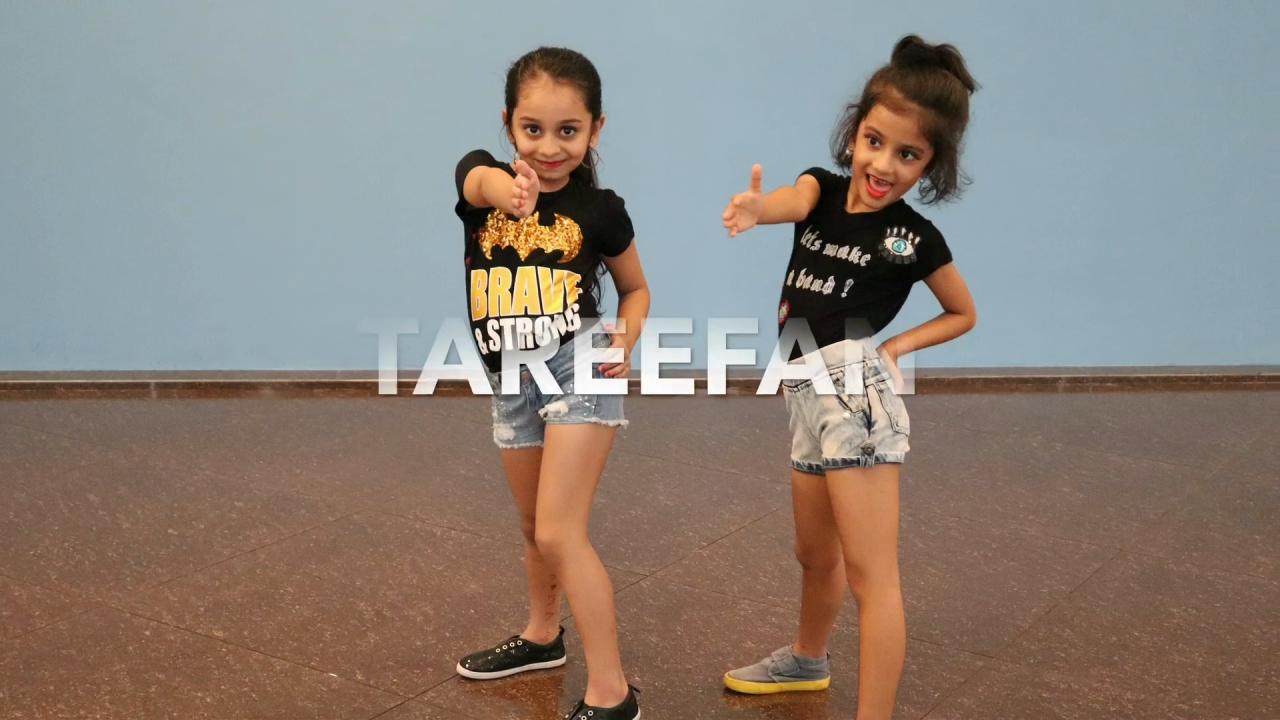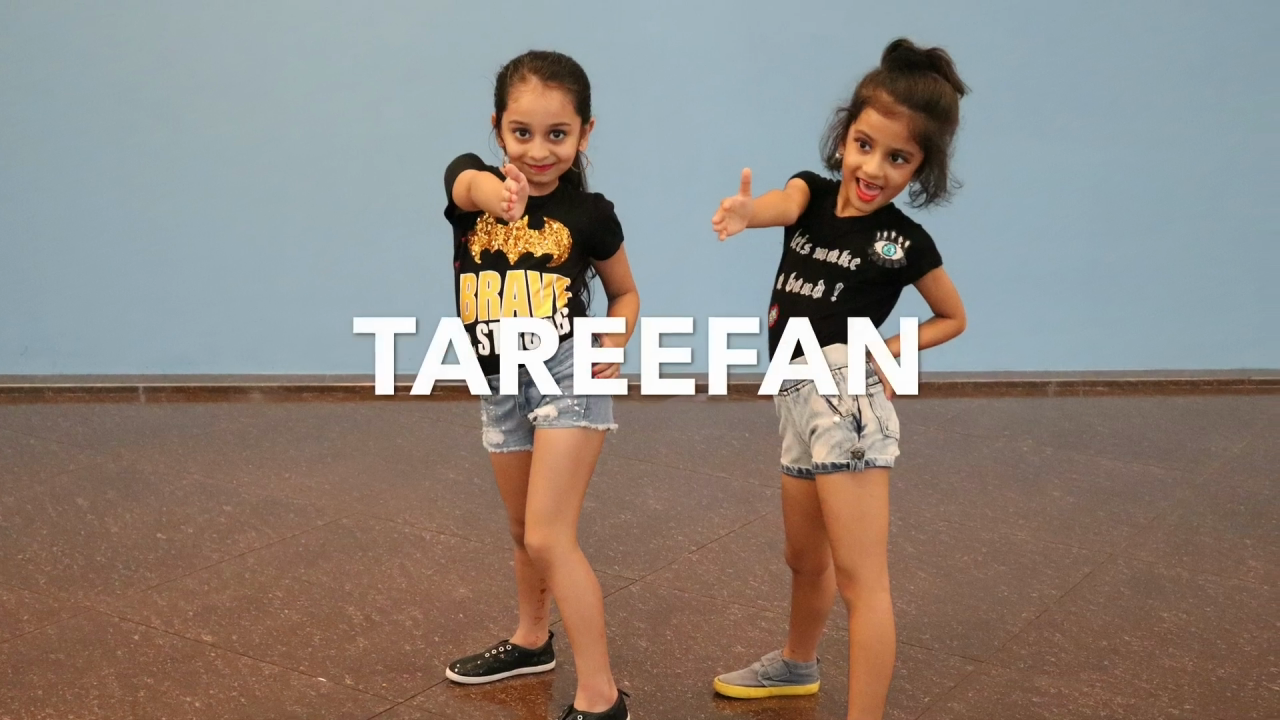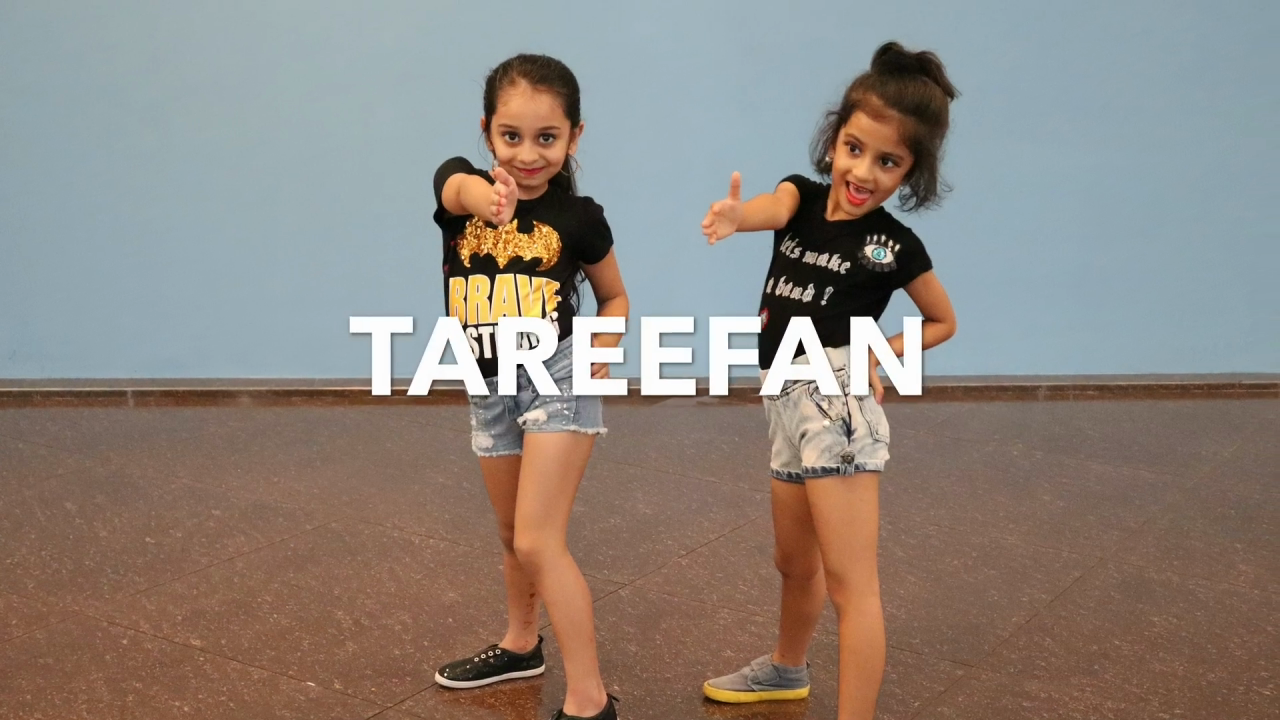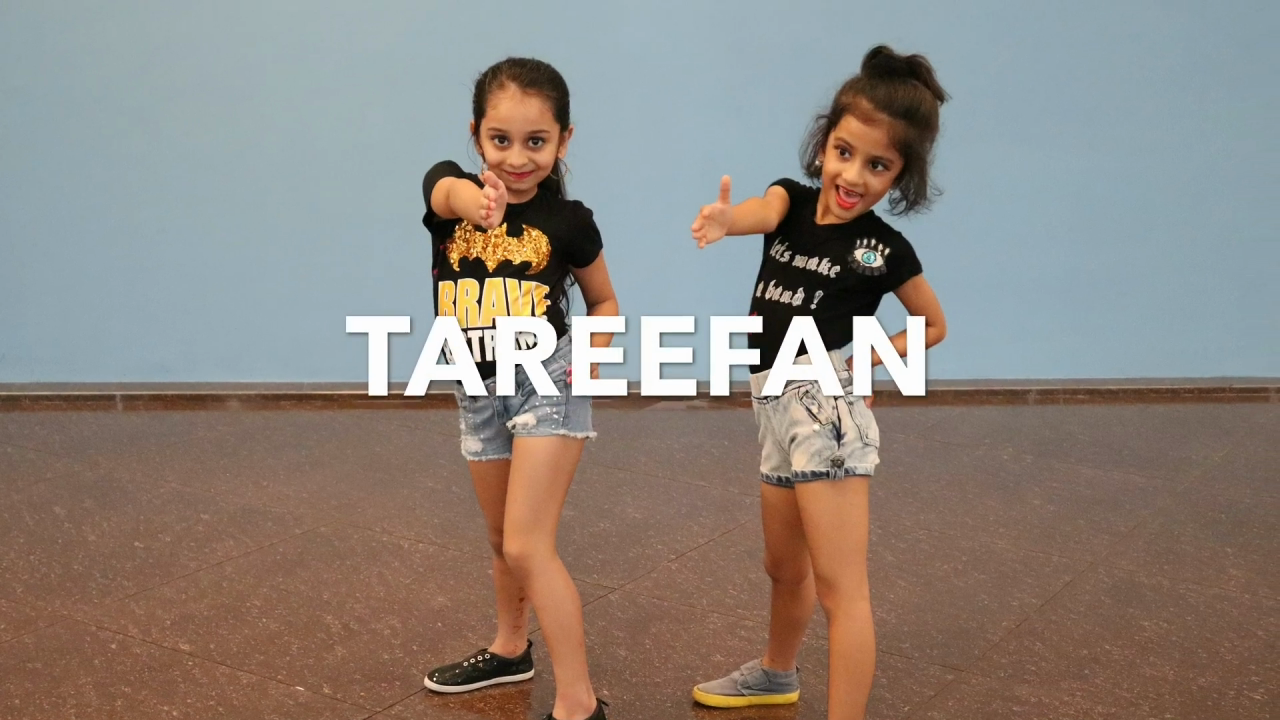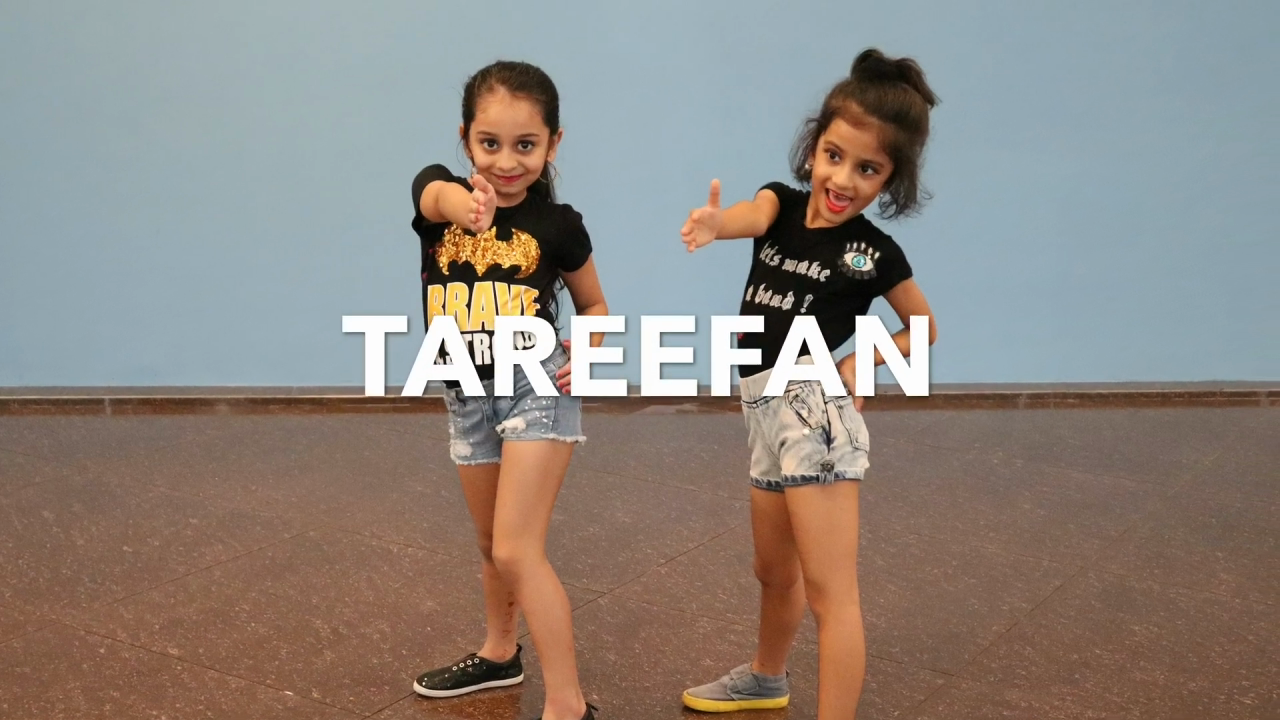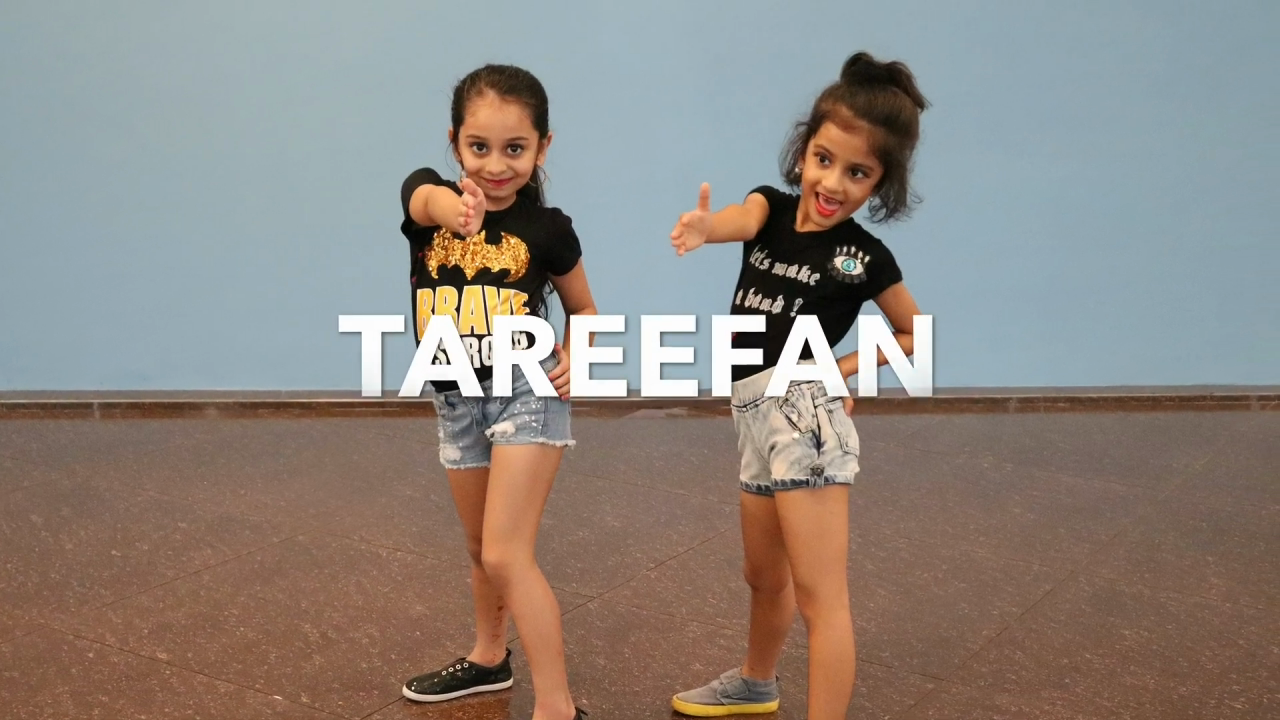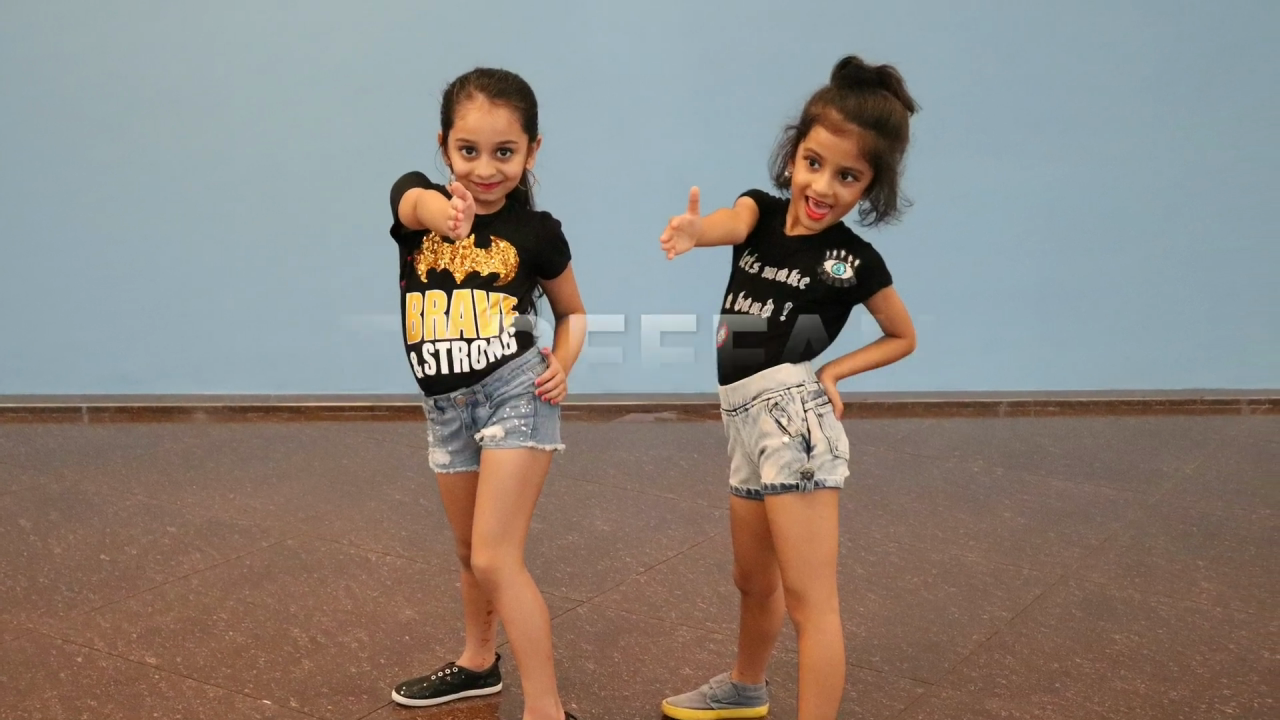
dt=0.3s
person 1, frame 1
left shoulder: (915, 238)
right shoulder: (822, 187)
left elbow: (963, 314)
right elbow: (793, 200)
left wrist: (891, 350)
right wrist: (755, 207)
left hip: (853, 390)
right hip: (806, 392)
left knee: (870, 576)
right knee: (816, 553)
right ankle: (806, 660)
person 1, frame 2
left shoulder: (906, 243)
right shoulder: (813, 190)
left elbow: (953, 319)
right elbow: (783, 204)
left wrist: (885, 352)
right wrist: (746, 210)
left hip: (844, 394)
right hip: (797, 397)
left knee: (860, 579)
right knee: (805, 558)
right ankle: (797, 664)
person 1, frame 3
left shoulder: (896, 246)
right shoulder: (803, 194)
left elbow: (943, 321)
right elbow: (774, 207)
left wrist: (874, 357)
right wrist: (735, 214)
left hip: (835, 399)
right hip: (787, 402)
left knee: (850, 583)
right knee: (795, 561)
person 1, frame 4
left shoulder: (886, 250)
right shoulder: (792, 198)
left elbow: (934, 325)
right elbow: (762, 212)
left wrist: (865, 359)
right wrist: (725, 218)
left hip: (823, 401)
right hip: (776, 404)
left knee: (840, 588)
right knee: (785, 566)
person 1, frame 5
left shoulder: (875, 254)
right shoulder: (782, 202)
left elbow: (922, 329)
right elbow: (753, 215)
left wrist: (855, 364)
right wrist: (715, 222)
left hip: (813, 405)
right hip: (765, 408)
left knee: (829, 592)
right knee: (774, 569)
person 1, frame 6
left shoulder: (865, 257)
right shoulder: (772, 207)
left elbow: (913, 332)
right elbow: (740, 218)
left wrist: (845, 367)
right wrist: (704, 225)
left hip: (803, 409)
right hip: (756, 413)
left knee: (820, 596)
right knee: (764, 574)
person 1, frame 7
left shoulder: (855, 261)
right shoulder: (761, 209)
left elbow: (903, 336)
right elbow: (730, 224)
left wrist: (833, 371)
right wrist: (693, 229)
left hip: (792, 414)
right hip: (746, 417)
left knee: (809, 600)
right knee: (753, 578)
person 2, frame 1
left shoulder: (599, 209)
right shoulder: (484, 175)
left elbow: (635, 288)
right elbow: (481, 181)
left wrist: (624, 342)
right wrist: (510, 190)
left hip: (578, 368)
right hip: (510, 381)
left knee: (559, 533)
right knee: (533, 527)
right ankle: (542, 635)
person 2, frame 2
left shoulder: (589, 213)
right shoulder: (472, 177)
left elbow: (624, 293)
right elbow: (471, 187)
left wrist: (615, 344)
right wrist: (501, 194)
left hip: (567, 373)
right hip: (499, 385)
left knee: (549, 537)
right knee: (523, 532)
right ankle: (531, 639)
person 2, frame 3
left shoulder: (579, 216)
right shoulder: (463, 183)
left elbow: (614, 296)
right elbow: (461, 189)
left wrist: (603, 351)
right wrist: (489, 197)
left hip: (557, 376)
right hip: (488, 389)
left knee: (538, 541)
right knee: (512, 535)
right ankle: (520, 644)
person 2, frame 4
left shoulder: (568, 220)
right shoulder: (450, 186)
left elbow: (603, 301)
right elbow: (450, 195)
left wrist: (592, 354)
right wrist: (477, 203)
left hip: (546, 381)
right hip: (477, 392)
left knee: (528, 546)
right knee: (502, 540)
right ankle: (509, 648)
person 2, frame 5
left shoulder: (558, 224)
right shoulder: (441, 190)
left elbow: (594, 304)
right elbow: (440, 196)
right wrist: (468, 205)
left hip: (537, 385)
right hip: (467, 397)
left knee: (518, 550)
right knee: (490, 543)
right ankle: (499, 652)
person 2, frame 6
left shoulder: (547, 227)
right shoulder: (429, 196)
left elbow: (583, 308)
right elbow: (430, 201)
left wrist: (570, 360)
right wrist: (457, 210)
left hip: (525, 389)
right hip: (456, 400)
left knee: (506, 555)
right knee: (480, 548)
right ankle: (488, 656)
person 2, frame 7
left shoulder: (537, 231)
right shoulder: (417, 196)
left elbow: (572, 311)
right elbow: (417, 206)
left wrist: (562, 364)
right wrist: (445, 214)
left hip: (516, 393)
right hip: (446, 405)
left knee: (496, 557)
right knee: (469, 551)
right ankle: (478, 661)
